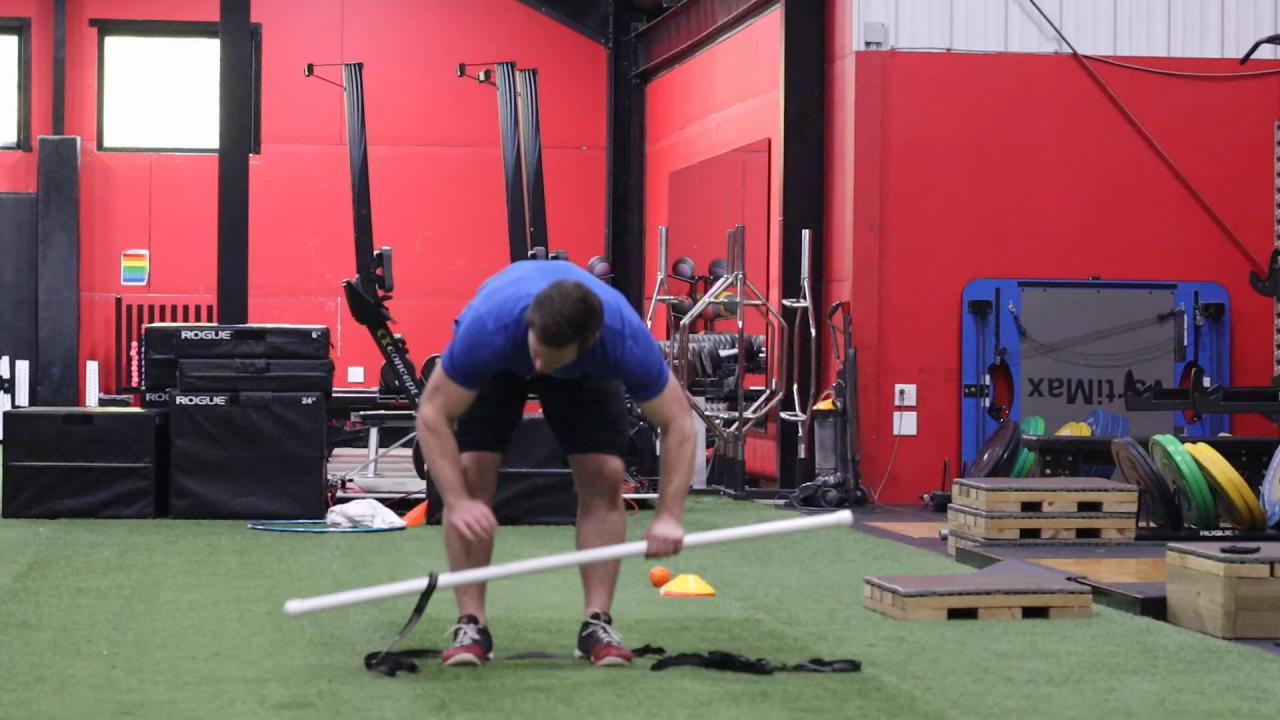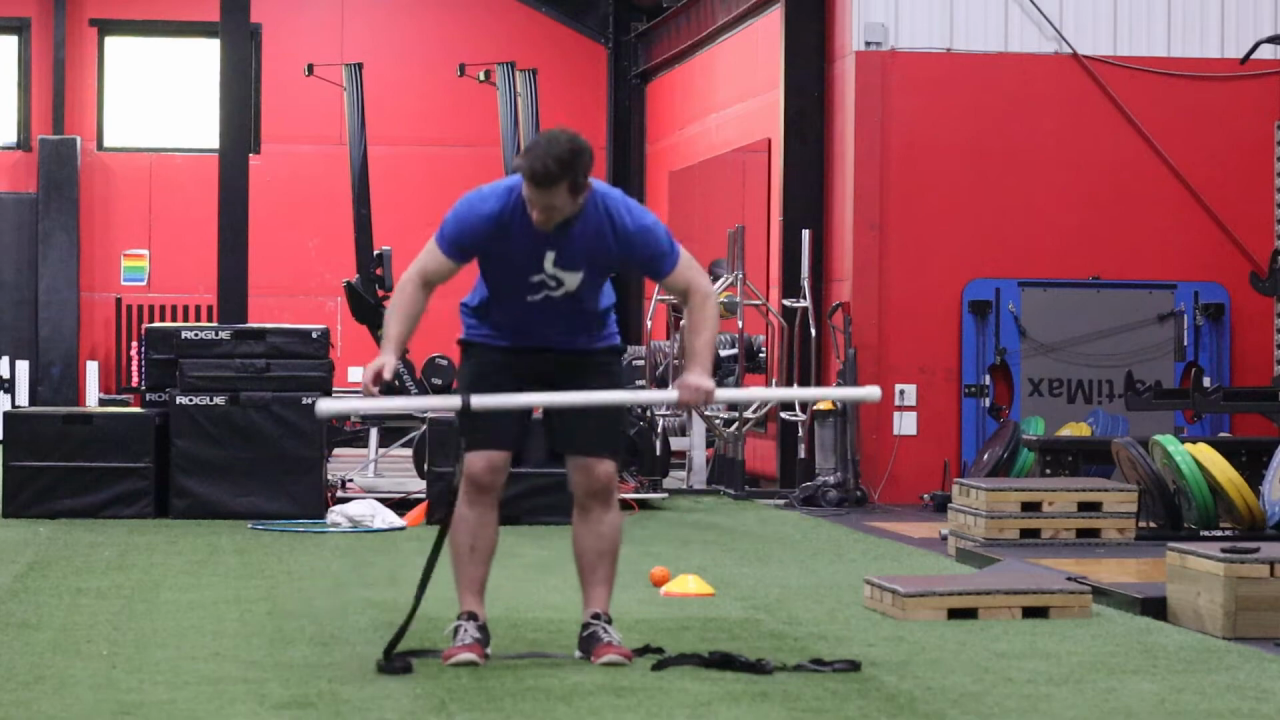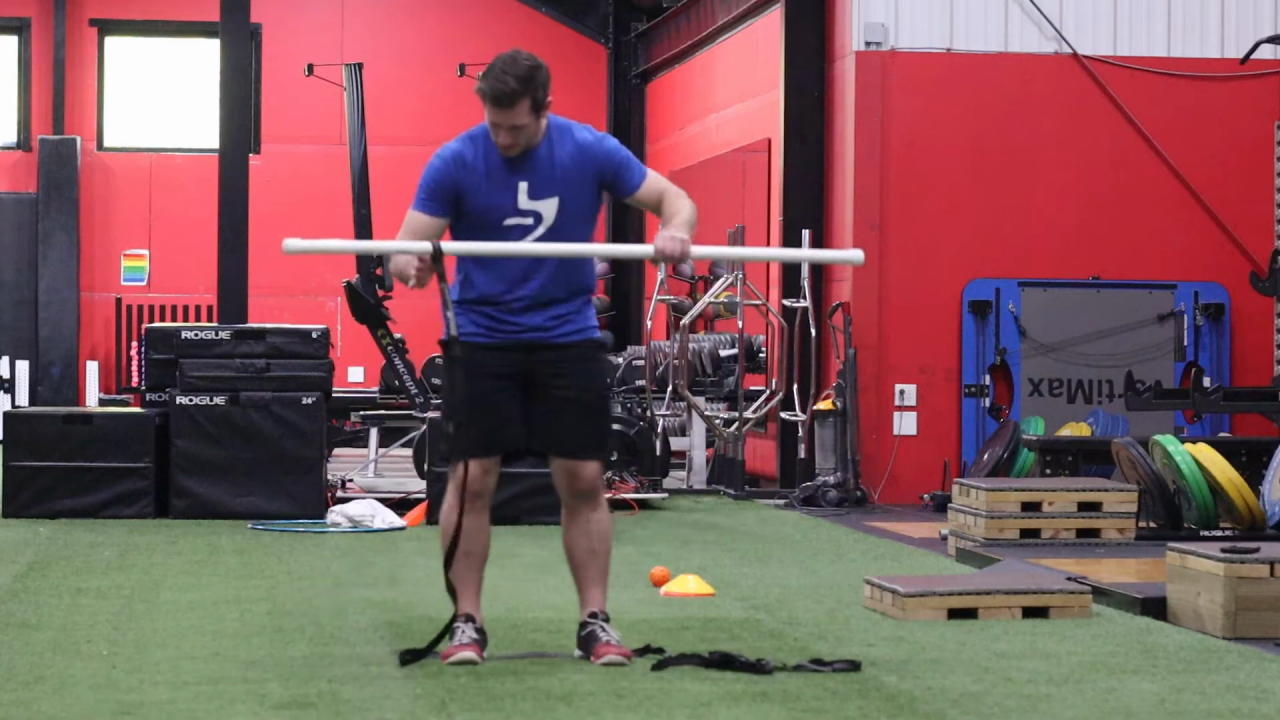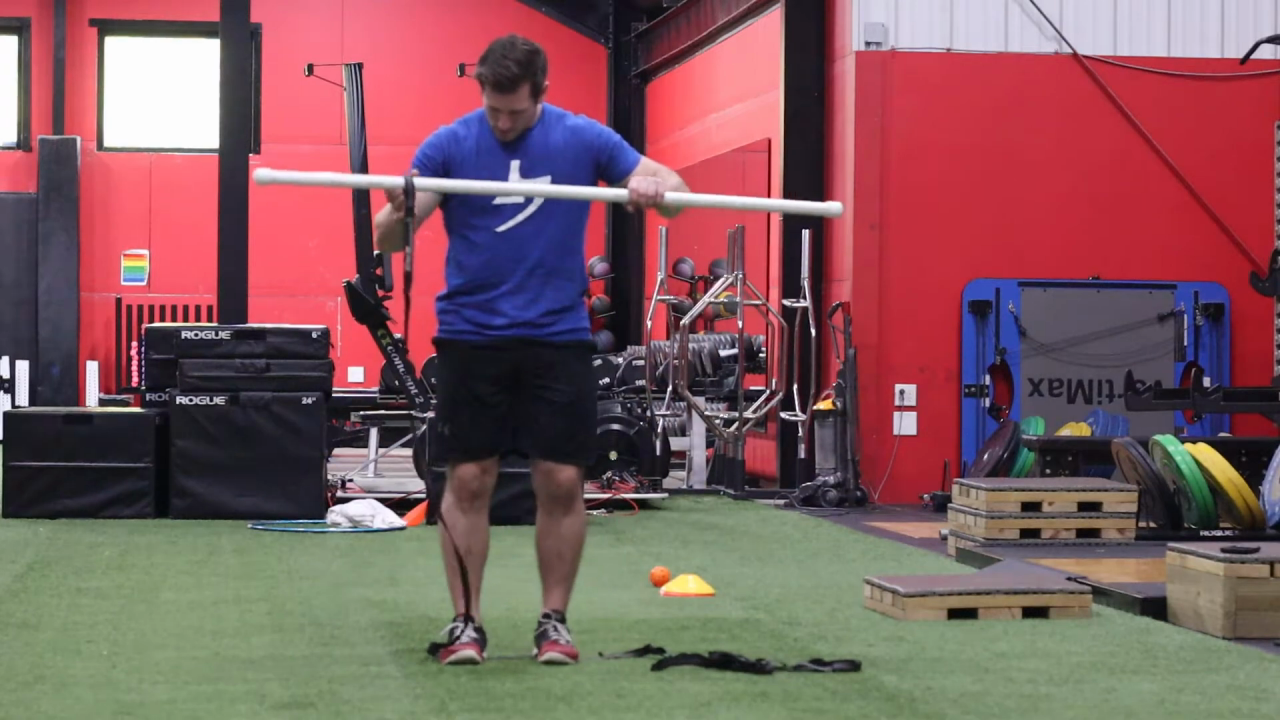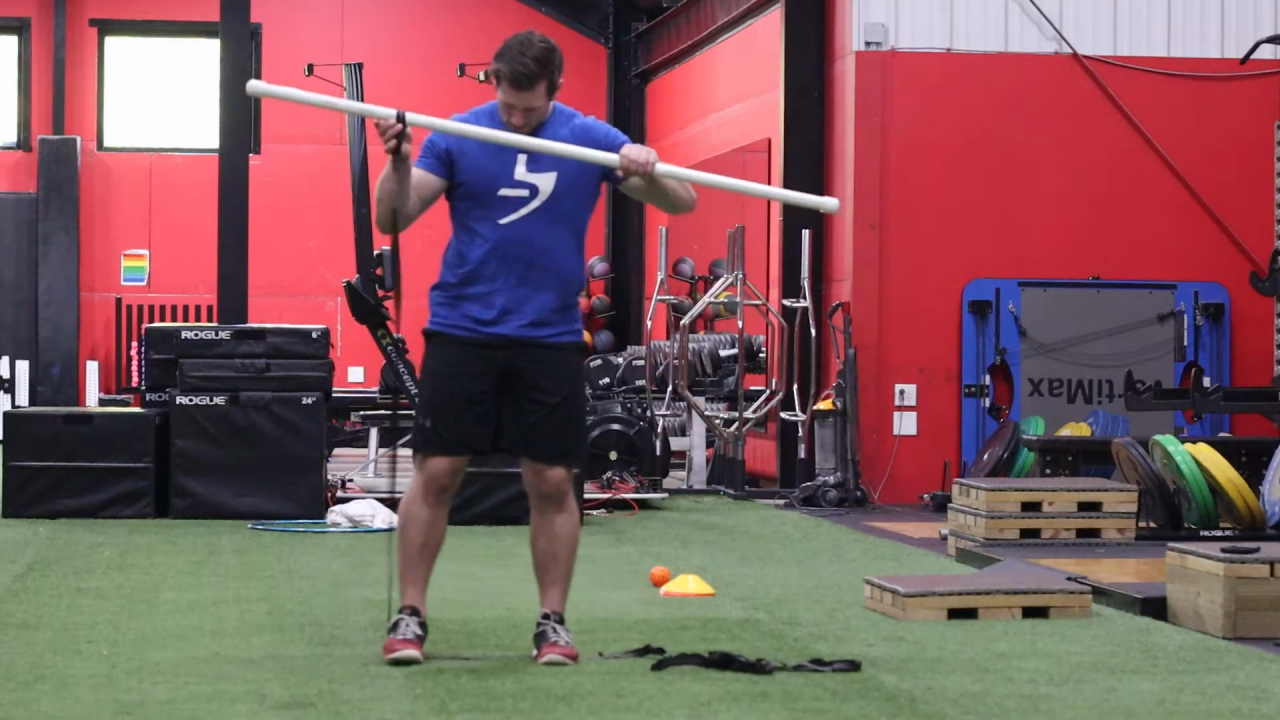
dt=0.3s
person 1, frame 1
left shoulder: (624, 339)
right shoulder: (488, 329)
left elbow: (678, 424)
right elbow: (433, 415)
left wrist: (668, 513)
right wrist: (457, 502)
left hip: (585, 369)
right hip: (496, 361)
left knee: (604, 475)
right knee: (473, 469)
left ankle: (597, 623)
right ankle: (470, 624)
person 1, frame 2
left shoulder: (625, 221)
right shoulder: (485, 208)
left elbow: (697, 289)
right elbow: (419, 278)
left wrist: (697, 367)
right wrist: (391, 348)
left hip: (586, 349)
right hip: (496, 343)
left knee: (598, 479)
right knee: (481, 474)
left ankle: (597, 622)
right ankle: (470, 620)
person 1, frame 3
left shoulder: (591, 151)
right shoulder: (454, 161)
left elbow: (674, 198)
right elbow: (408, 246)
left wrist: (677, 231)
right wrist: (409, 266)
left hip: (569, 336)
right hip: (480, 338)
left knee: (584, 479)
right knee: (472, 478)
left ankle: (595, 622)
right ankle: (466, 620)
person 1, frame 4
left shoulder: (584, 139)
right shoulder: (448, 145)
left elbow: (673, 186)
right elbow: (390, 236)
left wrist: (656, 189)
right wrist: (395, 216)
left hip: (559, 337)
right hip: (470, 336)
left knee: (562, 483)
right knee: (468, 480)
left ankle: (553, 621)
right ankle: (466, 621)
person 1, frame 5
left shoulder: (592, 138)
right shoulder: (457, 135)
left elbow: (683, 199)
right elbow: (390, 219)
left wrist: (650, 169)
right wrist: (394, 162)
left hip: (550, 338)
right hip: (462, 330)
left knee: (553, 482)
right knee: (437, 473)
left ankle: (552, 621)
right ankle: (410, 615)
